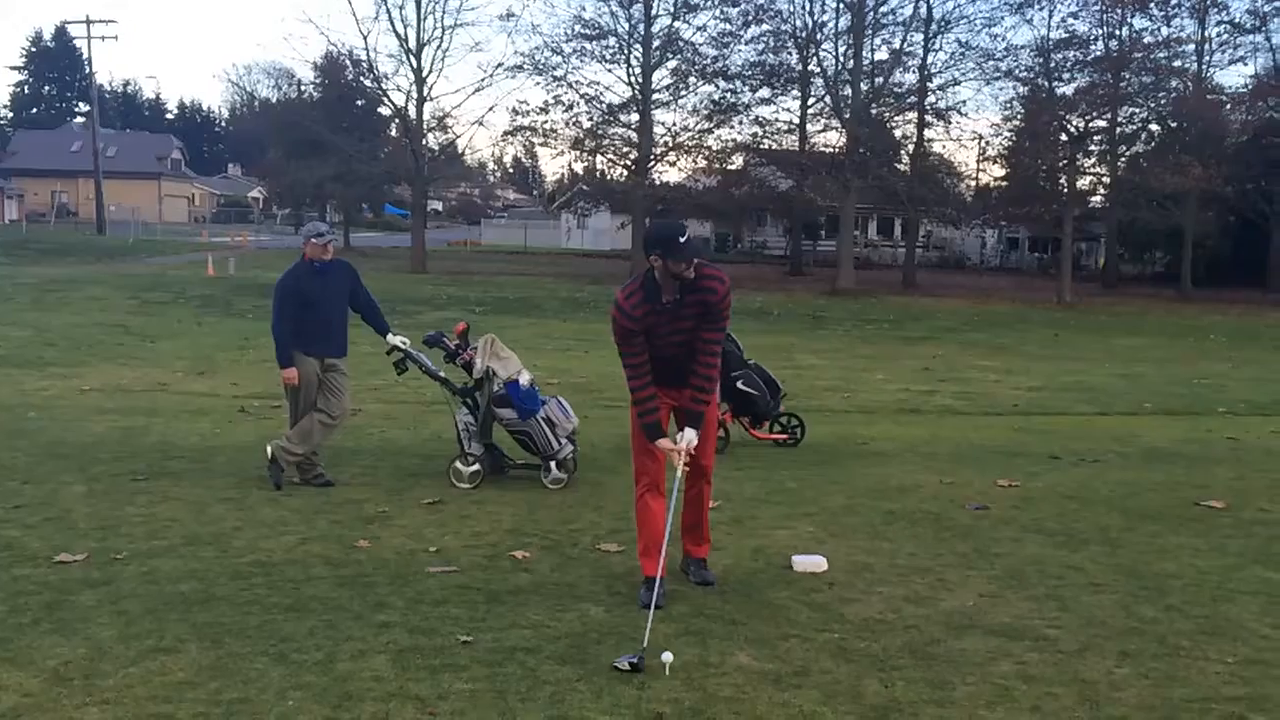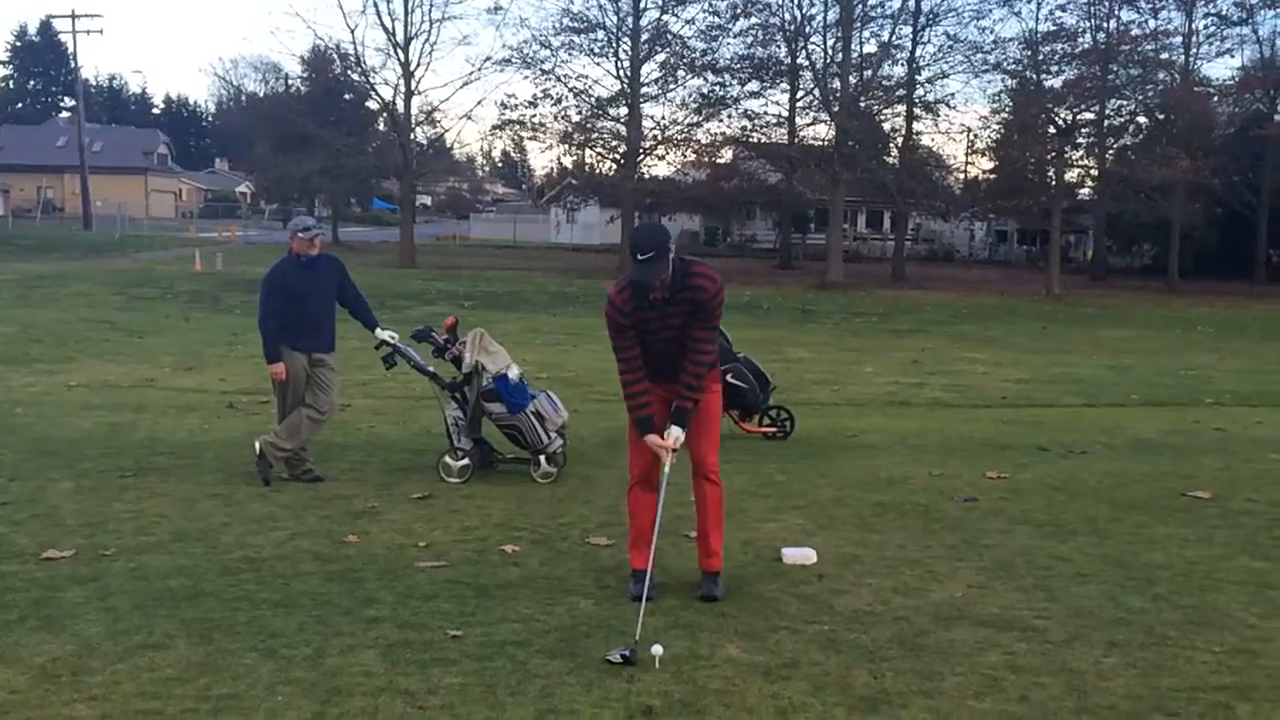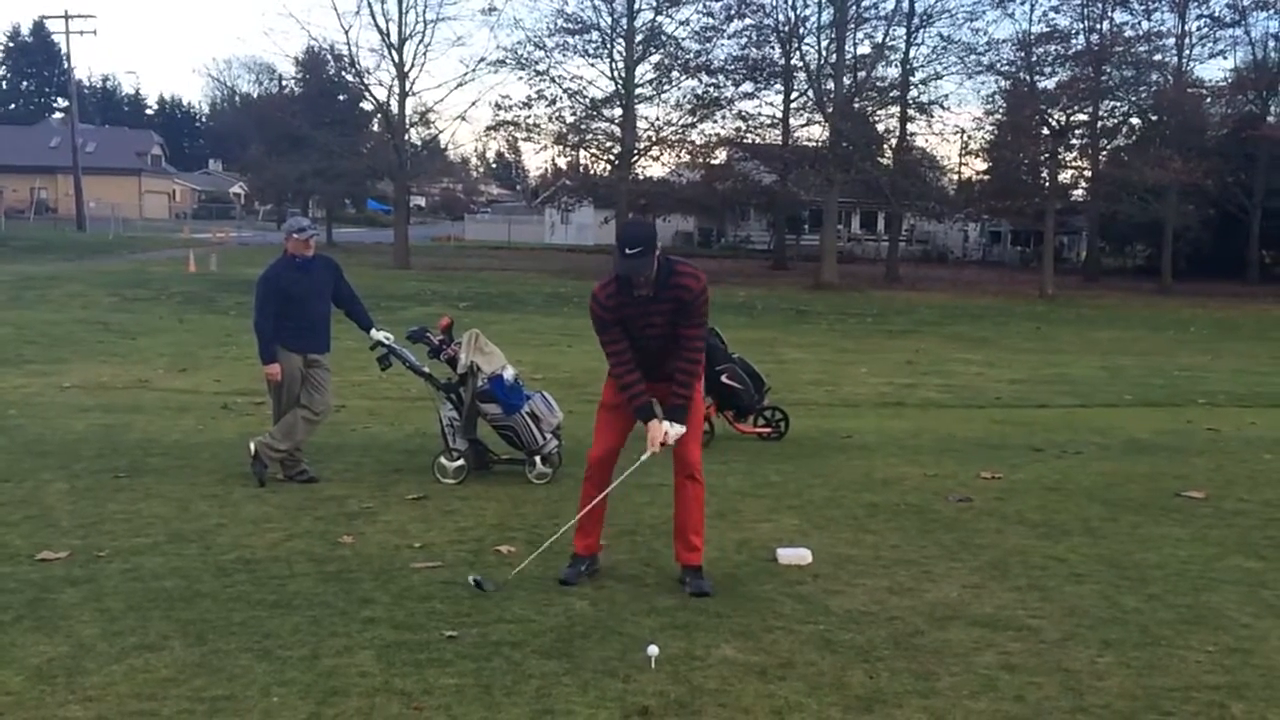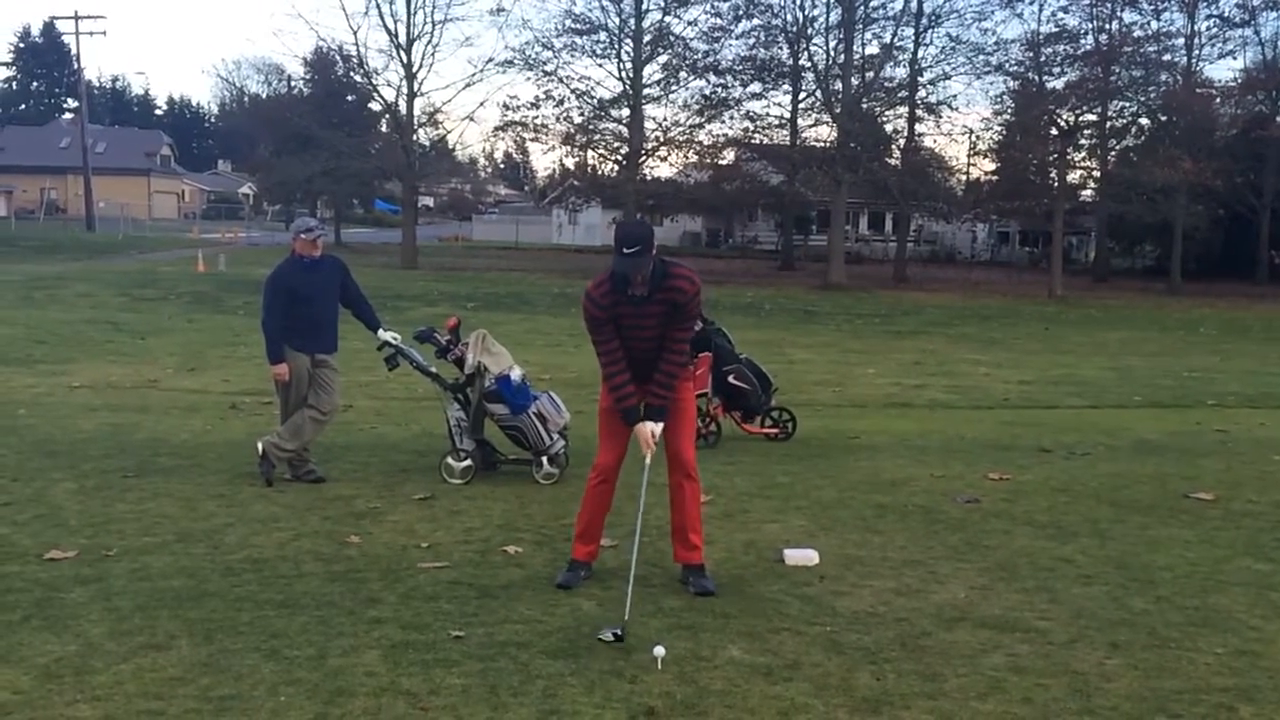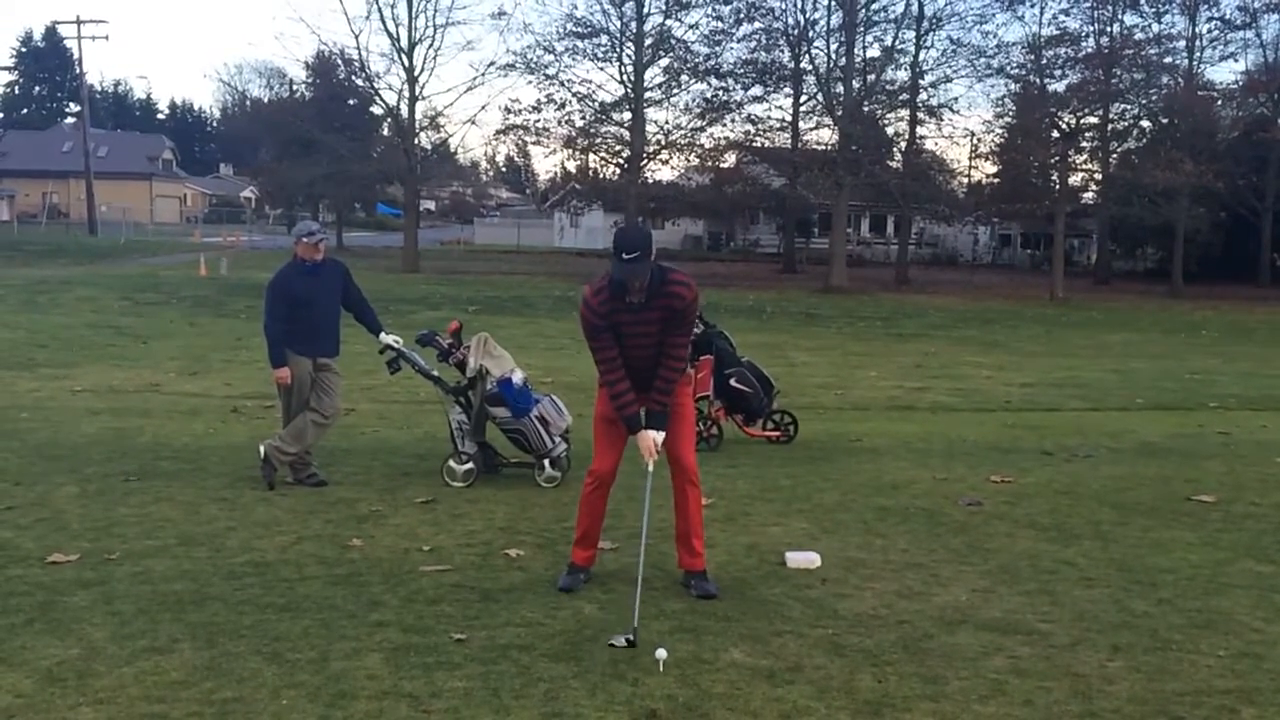
dt=1s
person 1, frame 1
left shoulder: (714, 285)
right shoulder: (628, 304)
left elbow: (709, 356)
right elbow: (637, 374)
left wrist: (694, 421)
right wrist: (655, 433)
left hip: (698, 383)
right hip: (652, 386)
left knee: (701, 468)
right knee: (649, 477)
left ankle: (695, 554)
right ankle: (652, 574)
person 1, frame 2
left shoulder: (706, 284)
right shoulder: (620, 299)
left elbow: (700, 354)
right elbow: (630, 368)
left wrist: (681, 419)
right wrist: (645, 429)
left hip: (700, 379)
right hip: (649, 380)
left knee: (706, 466)
right knee: (642, 470)
left ankle: (711, 569)
right ankle: (640, 568)
person 1, frame 3
left shoulder: (691, 283)
right shoulder: (604, 296)
left elbow: (691, 351)
right elbow: (621, 361)
left wrist: (676, 415)
right wrist: (647, 418)
left hip: (680, 377)
right hip: (628, 377)
left knee: (689, 463)
right knee: (600, 458)
left ankle: (691, 565)
right ankle: (585, 553)
person 1, frame 4
left shoulder: (685, 285)
right shoulder: (598, 295)
left elbow: (676, 352)
right elbow: (612, 362)
left wrist: (656, 413)
right wrist: (633, 420)
left hip: (673, 378)
right hip: (622, 380)
left knee: (683, 463)
right knee: (605, 464)
left ankle: (692, 564)
right ankle: (581, 558)
person 1, frame 5
left shoulder: (682, 291)
right shoulder: (595, 301)
left elbow: (674, 359)
right elbow: (610, 369)
left wrist: (656, 420)
right wrist: (635, 427)
left hip: (671, 384)
right hip: (619, 385)
left knee: (685, 467)
right knee: (601, 470)
left ankle: (694, 567)
right ankle: (580, 562)
person 2, frame 1
left shoulder: (344, 271)
right shoulder: (292, 279)
left elbow: (365, 305)
right elbow: (281, 325)
left wrist: (387, 334)
right wrist: (286, 364)
left hip: (333, 357)
right hip: (302, 357)
left knee: (335, 409)
right knee: (304, 416)
left ankle: (281, 452)
right ankle: (308, 470)
person 2, frame 2
left shoulder: (332, 266)
right shoulder: (279, 274)
left elbow: (353, 299)
right elbow: (268, 320)
left wrist: (375, 329)
right wrist: (273, 359)
left hip: (322, 352)
right hip: (290, 352)
left knee: (323, 405)
right knee: (292, 411)
left ankle: (270, 448)
right ankle: (297, 465)
person 2, frame 3
left shoulder: (327, 267)
right shoulder: (274, 275)
left elbow: (349, 300)
right elbow: (263, 321)
left wrist: (371, 329)
right wrist: (268, 360)
left hip: (317, 353)
right hip: (286, 352)
left knee: (318, 406)
right knee: (288, 411)
left ankle: (265, 449)
right ankle: (292, 465)
person 2, frame 4
left shoulder: (334, 267)
right shoulder: (282, 275)
left elbow: (356, 301)
right elbow: (271, 321)
left wrist: (378, 330)
right wrist: (276, 360)
left hip: (324, 353)
right hip: (293, 352)
left knee: (325, 406)
right knee: (295, 412)
left ankle: (272, 449)
right ankle: (299, 466)
person 2, frame 5
left shoulder: (337, 271)
right shoulder: (284, 279)
left elbow: (357, 304)
right elbow: (273, 325)
left wrist: (380, 333)
right wrist: (278, 364)
left hip: (325, 357)
right hip: (295, 356)
left knee: (327, 409)
right knee: (297, 415)
left ankle: (274, 453)
right ankle: (301, 469)
